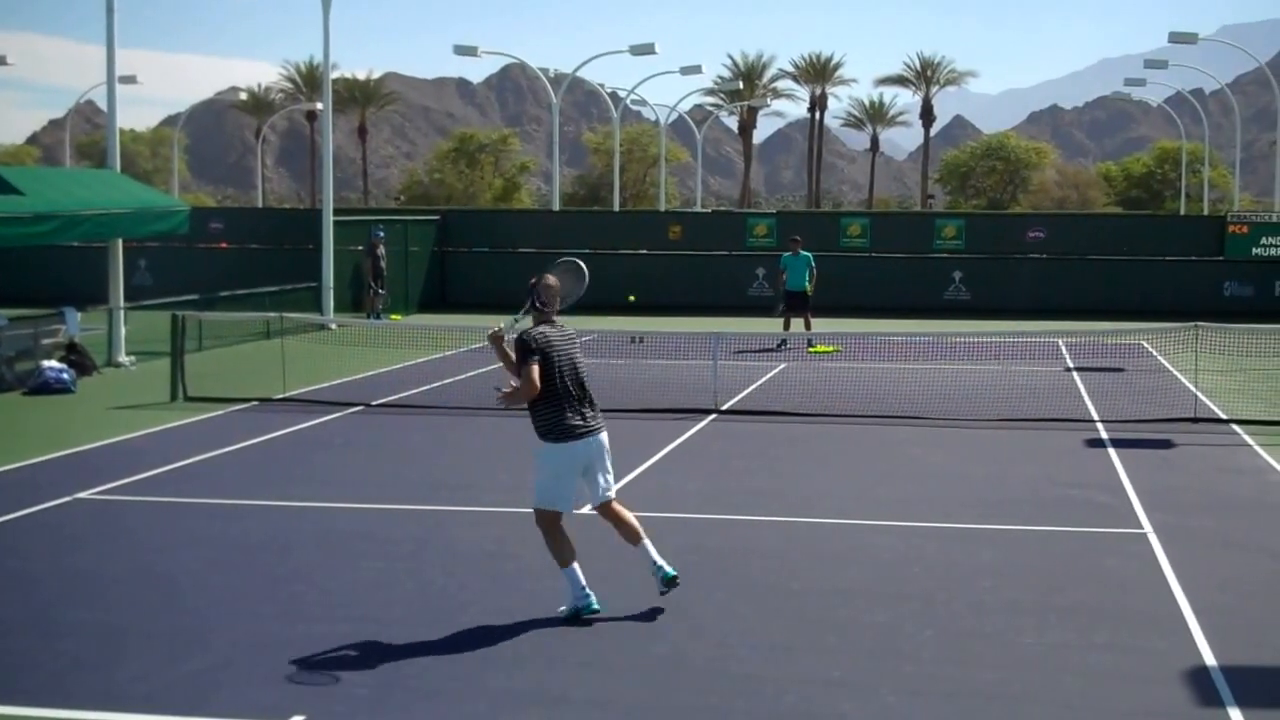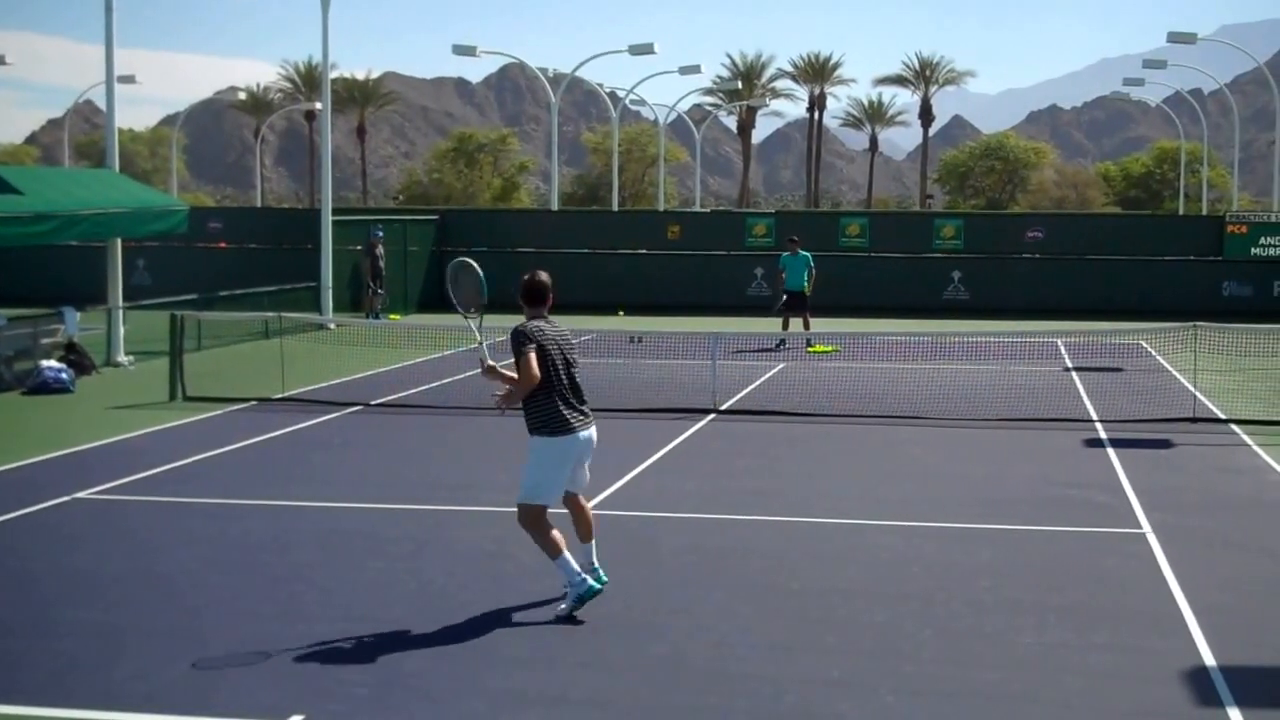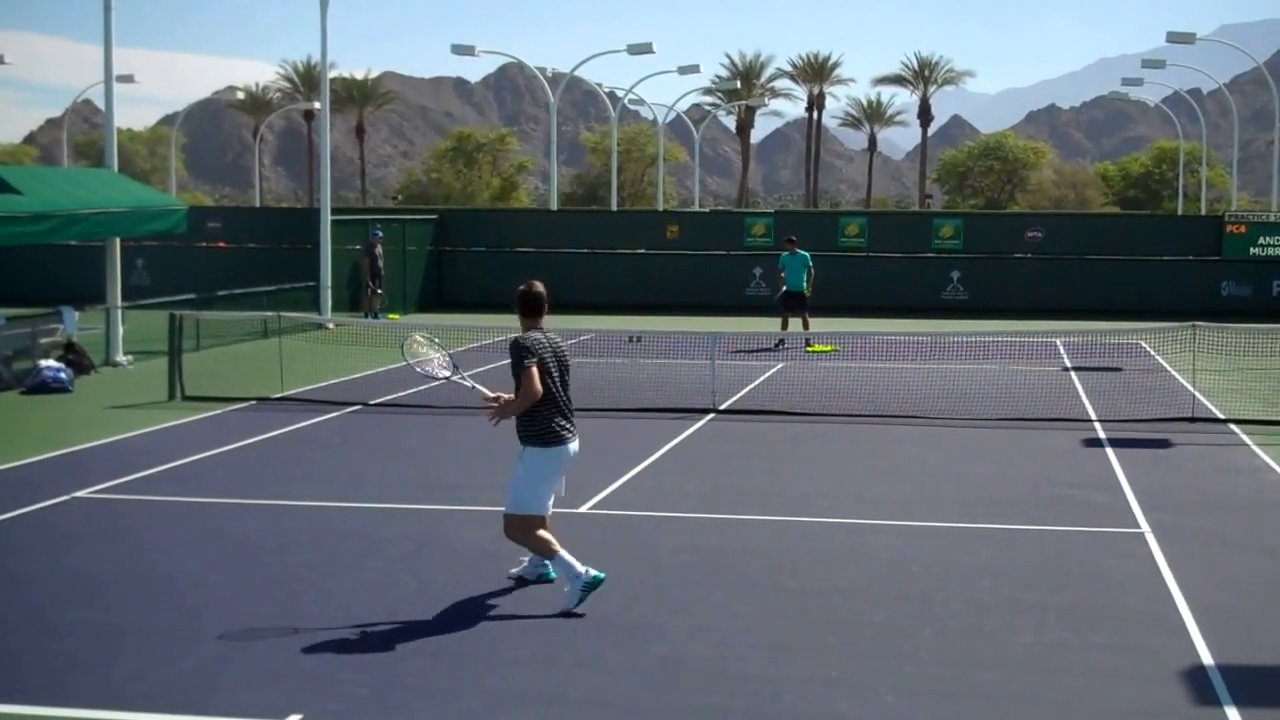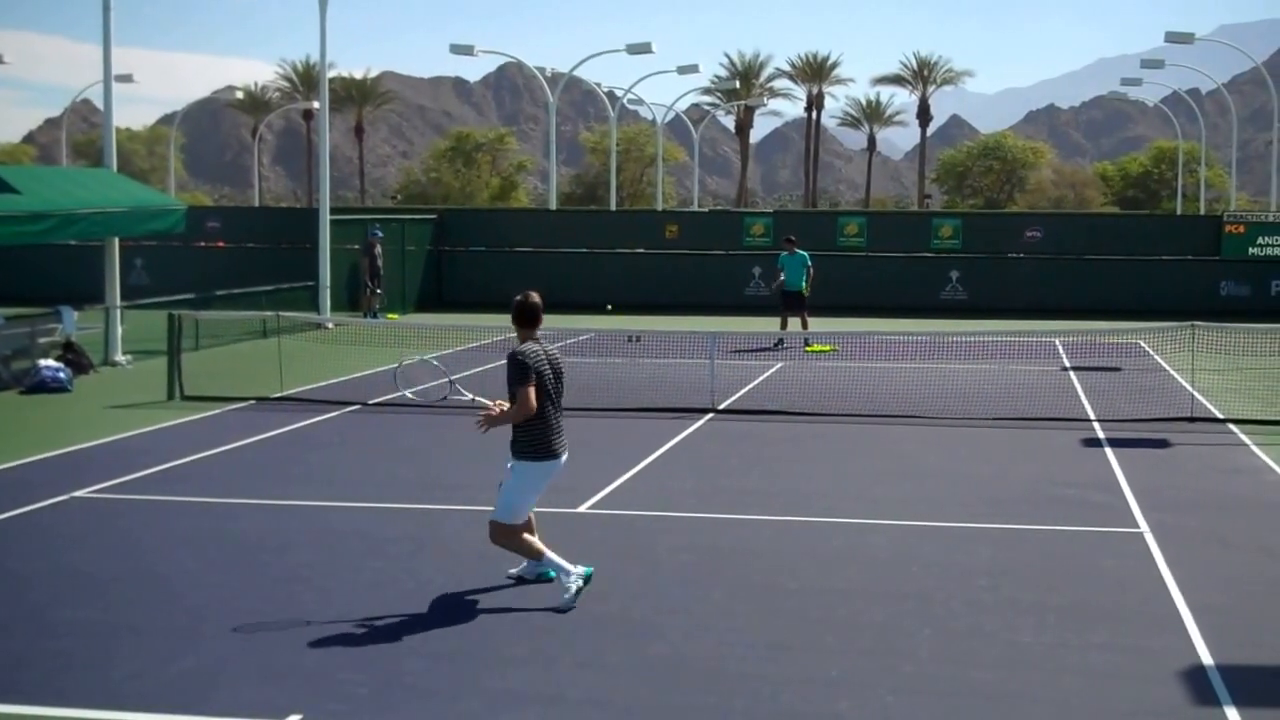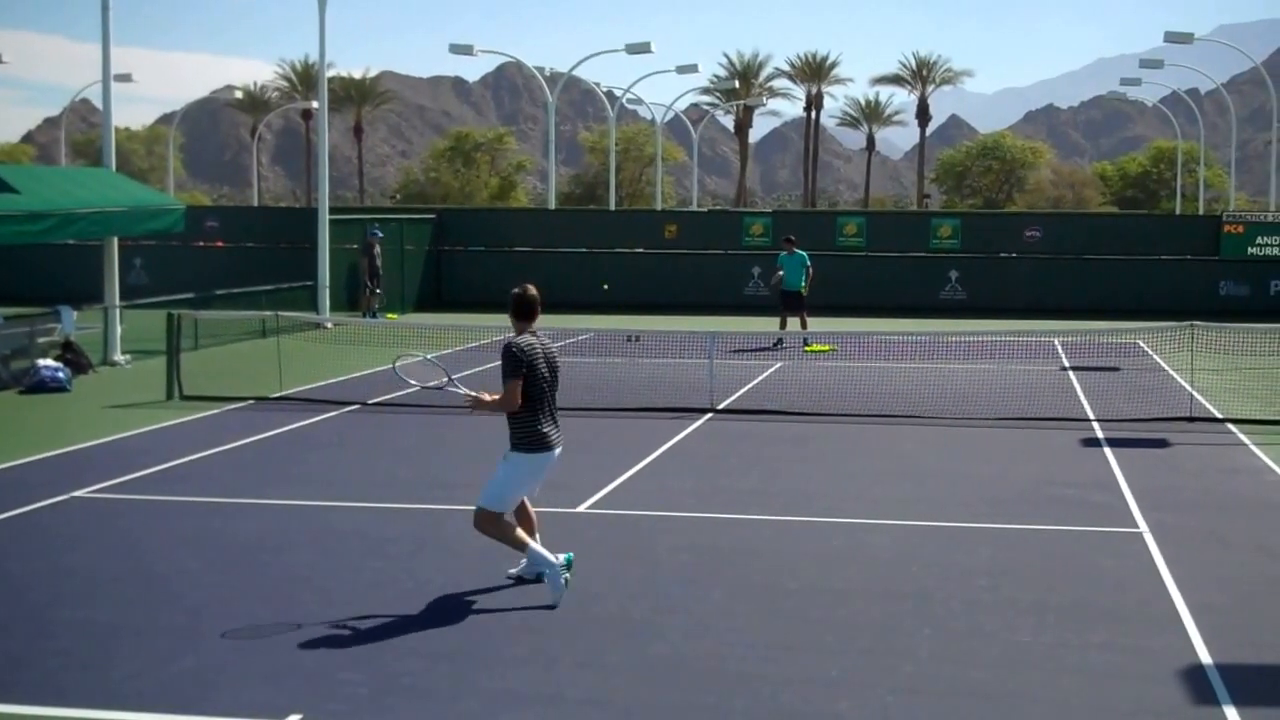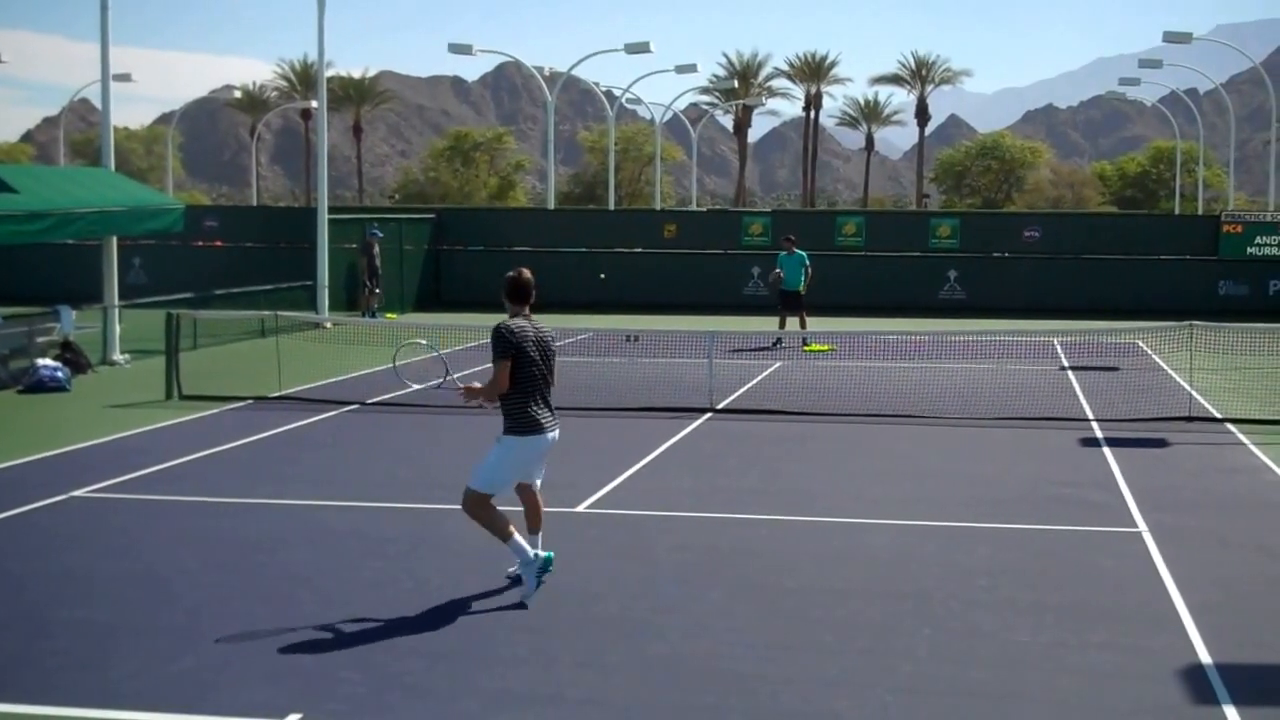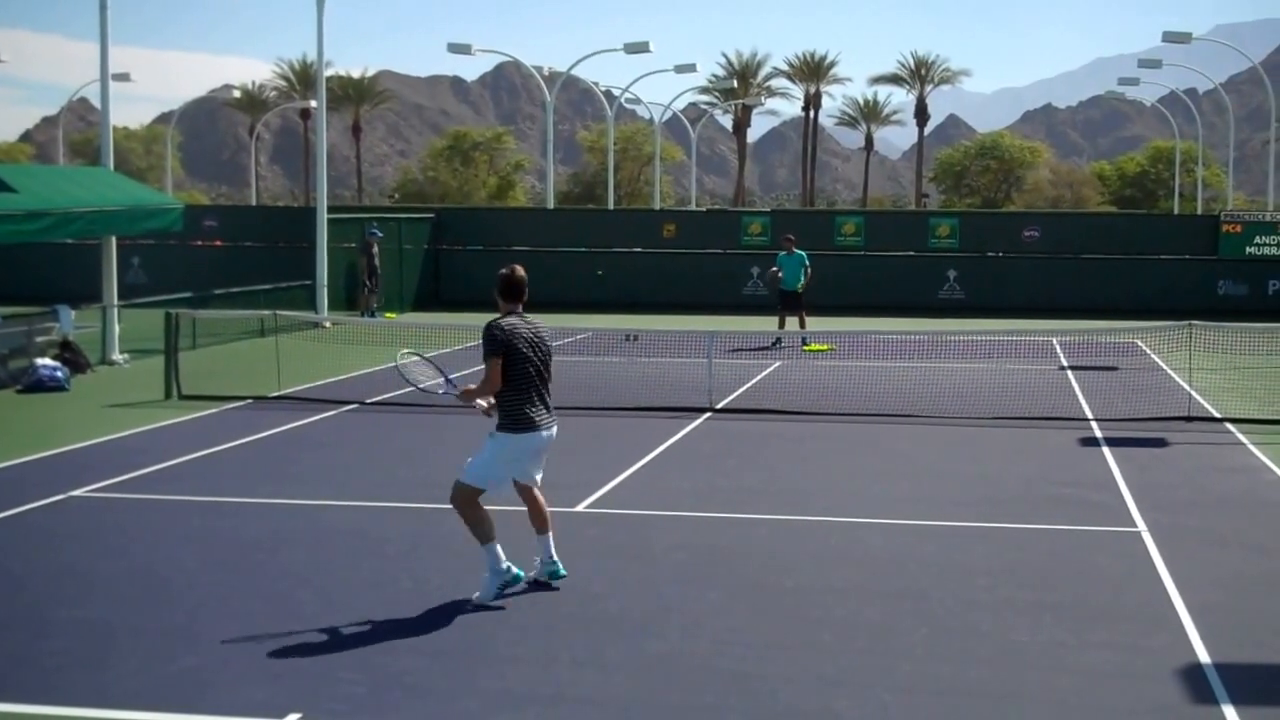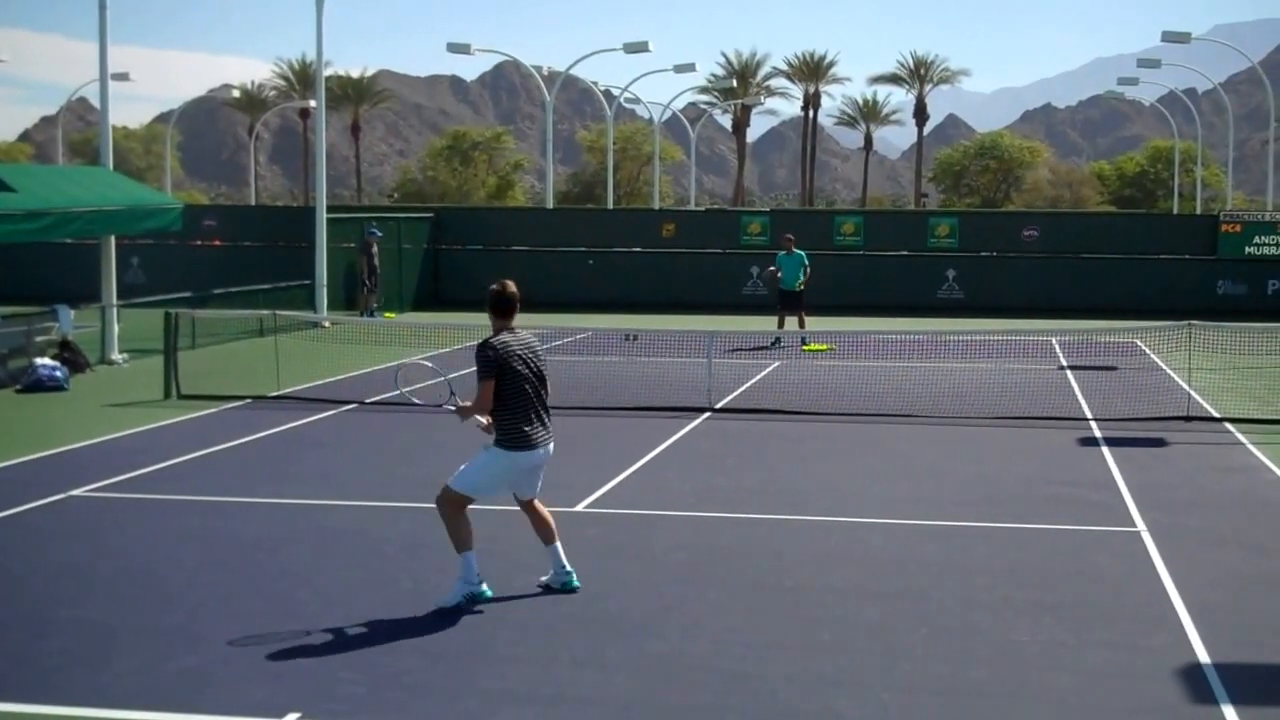
dt=0.1s
person 1, frame 1
left shoulder: (527, 337)
right shoulder: (564, 333)
left elbow: (530, 387)
left wrist: (513, 398)
right wrist: (502, 351)
left hip: (559, 443)
right hip: (594, 434)
left knee: (547, 518)
right knee: (608, 507)
left ankle: (582, 597)
right ankle: (658, 566)
person 1, frame 2
left shoulder: (523, 331)
right shoulder: (563, 333)
left elbow: (533, 377)
left wrist: (513, 397)
right wrist: (498, 373)
left hip: (552, 436)
right hip: (584, 430)
left knee: (530, 516)
right knee: (573, 496)
left ankle: (579, 583)
right ankle: (591, 569)
person 1, frame 3
left shoulder: (522, 344)
right shoulder: (557, 343)
left elbow: (532, 393)
left wrist: (506, 409)
right wrist: (512, 401)
left hip: (543, 446)
right hip: (566, 440)
left knee: (516, 526)
right knee: (533, 501)
left ankle: (579, 576)
right ankle: (539, 565)
person 1, frame 4
left shoulder: (519, 355)
right shoulder: (551, 354)
left elbow: (528, 408)
left wrist: (497, 418)
right wrist: (508, 410)
left hip: (534, 457)
right hip: (553, 450)
left knee: (501, 532)
right knee: (509, 493)
left ankle: (570, 573)
right ankle: (537, 564)
person 1, frame 5
left shoulder: (515, 348)
right shoulder: (549, 346)
left elbow: (513, 401)
left wrist: (487, 403)
right wrist: (497, 403)
left hip: (529, 449)
right hip: (551, 443)
left knee: (486, 520)
right knee: (515, 495)
left ankle: (553, 562)
right ankle: (536, 562)
person 1, frame 6
left shoulder: (504, 330)
right shoulder: (544, 332)
left elbow: (500, 384)
left wrist: (478, 392)
right wrist: (488, 392)
left hip: (522, 433)
right hip: (547, 427)
left knee: (474, 501)
right knee: (526, 489)
left ankle: (532, 559)
right ankle: (533, 555)
person 1, frame 7
left shoulder: (496, 329)
right shoulder: (539, 328)
left elbow: (492, 383)
left wrist: (471, 394)
left hip: (516, 432)
right hip: (544, 427)
left knee: (463, 496)
right knee: (527, 487)
left ankle: (501, 570)
right ankle: (549, 564)
person 1, frame 8
left shoulder: (489, 347)
right shoulder: (531, 342)
left elbow: (485, 403)
left wrist: (468, 410)
left hip: (512, 447)
right hip: (542, 442)
left knee: (449, 501)
right knee: (528, 501)
left ankle: (471, 583)
right ankle: (562, 572)
